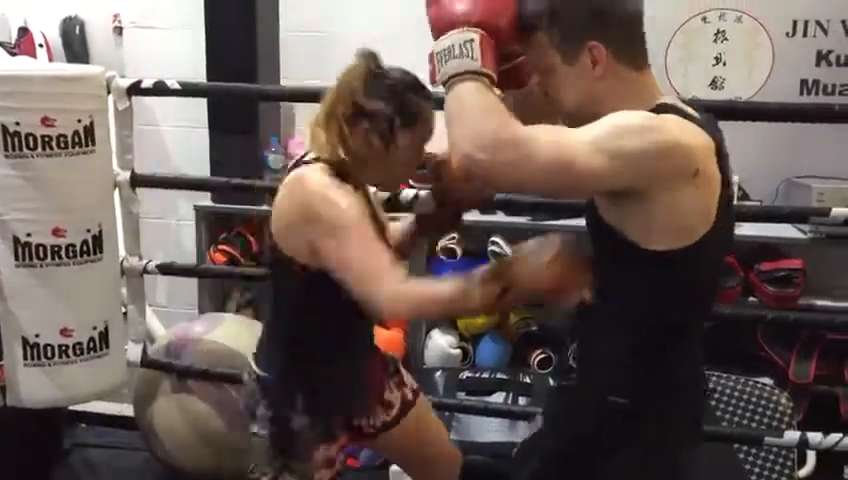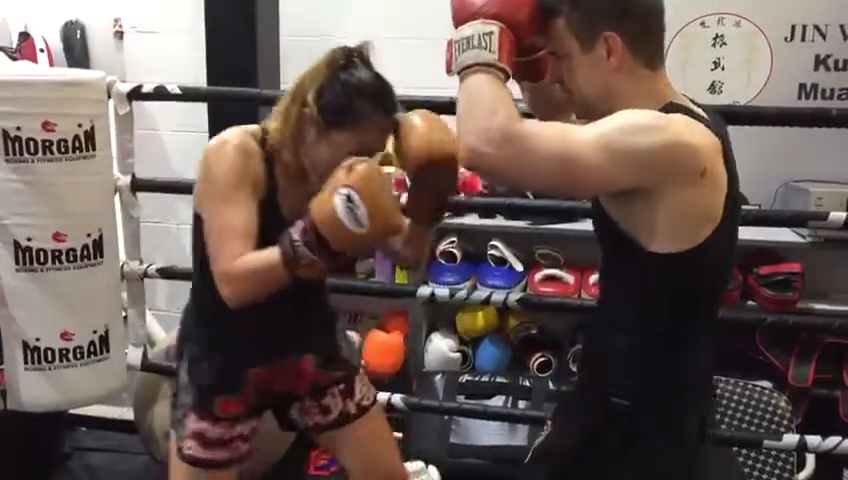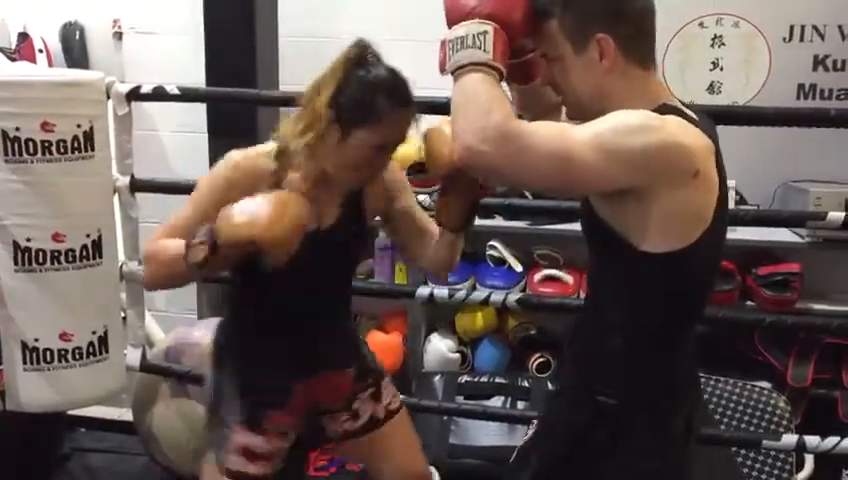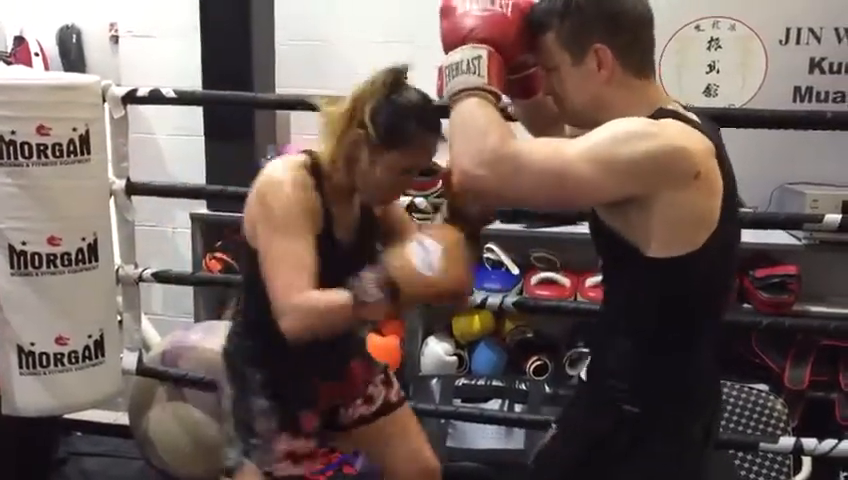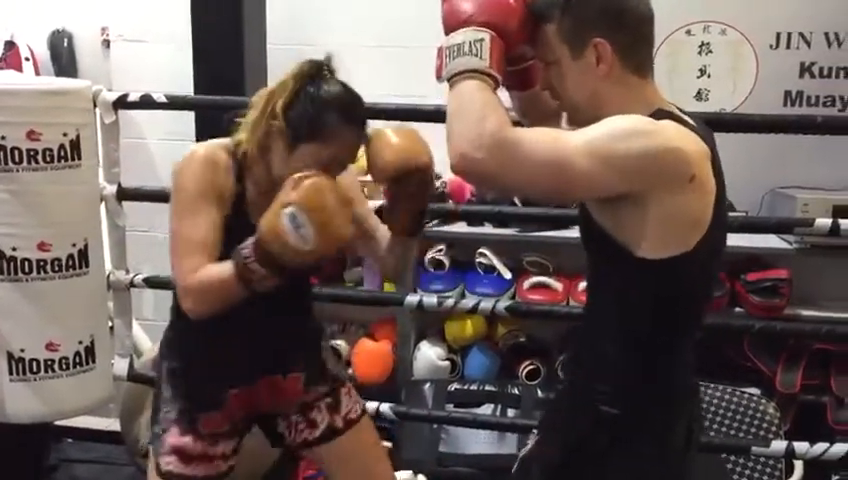
dt=0.3s
person 1, frame 1
left shoulder: (659, 144)
right shoulder: (667, 125)
left elbow: (481, 156)
right elbow: (541, 129)
left wrist: (465, 52)
right wrist: (506, 58)
left hip: (632, 414)
right hip: (632, 394)
person 1, frame 2
left shoulder: (666, 143)
right shoulder: (680, 127)
left elbow: (487, 147)
right elbow: (557, 125)
left wrist: (481, 45)
right wrist: (525, 51)
left hip: (637, 417)
right hip: (651, 395)
person 1, frame 3
left shoulder: (660, 144)
right shoulder: (671, 127)
left elbow: (481, 146)
right elbow: (545, 131)
left wrist: (475, 41)
right wrist: (516, 53)
left hip: (624, 417)
right hip: (636, 396)
person 1, frame 4
left shoulder: (659, 148)
right shoulder: (674, 133)
left elbow: (479, 172)
right elbow: (555, 151)
left wrist: (472, 63)
right wrist: (517, 71)
left hip: (644, 422)
right hip: (660, 399)
person 1, frame 5
left shoulder: (656, 149)
right shoulder: (668, 133)
left elbow: (478, 154)
right elbow: (548, 148)
left wrist: (473, 47)
right wrist: (515, 61)
left hip: (625, 425)
right hip: (632, 403)
person 2, frame 1
left shoulder: (349, 177)
right shoulder: (318, 194)
left elbow: (383, 249)
right elbow: (394, 300)
left wrist: (438, 213)
right wrist: (506, 280)
left hip: (354, 365)
right hip: (297, 389)
person 2, frame 2
left shoulder: (351, 168)
right shoulder: (235, 153)
left elbow: (408, 251)
right elbow: (233, 282)
left wrist: (430, 196)
right wrist: (319, 239)
left hip: (310, 347)
right hip: (221, 358)
person 2, frame 3
left shoulder: (378, 181)
right shoulder: (247, 171)
left elbow: (437, 260)
right elbow: (154, 267)
left wrist: (458, 201)
right wrist: (215, 247)
left hip: (339, 358)
right hip: (254, 369)
person 2, frame 4
left shoulder: (373, 187)
right shoulder: (286, 186)
right elbow: (295, 315)
right wrist: (385, 294)
left hip: (341, 360)
right hip: (271, 376)
person 2, frame 5
left shoulder: (330, 183)
right shoulder: (205, 168)
left elbow: (392, 264)
right elbow: (195, 296)
left wrist: (407, 206)
right wrist: (269, 254)
left hip: (297, 364)
right hip: (205, 374)
